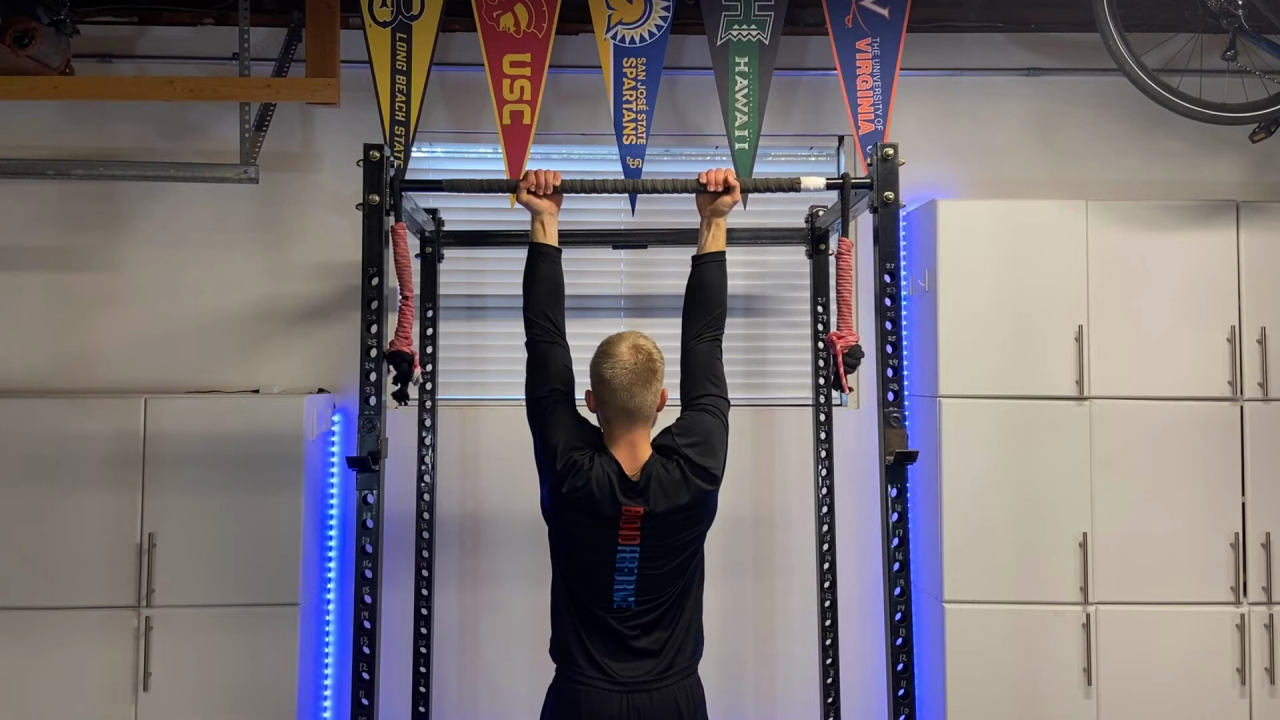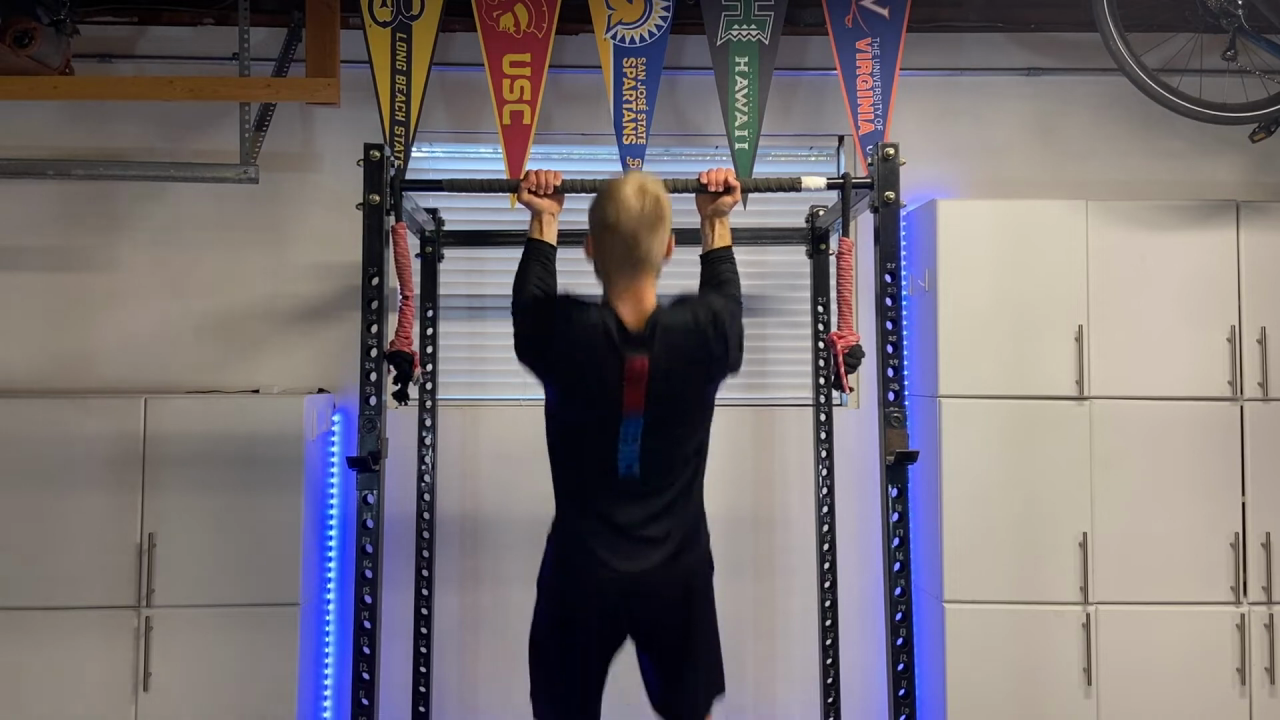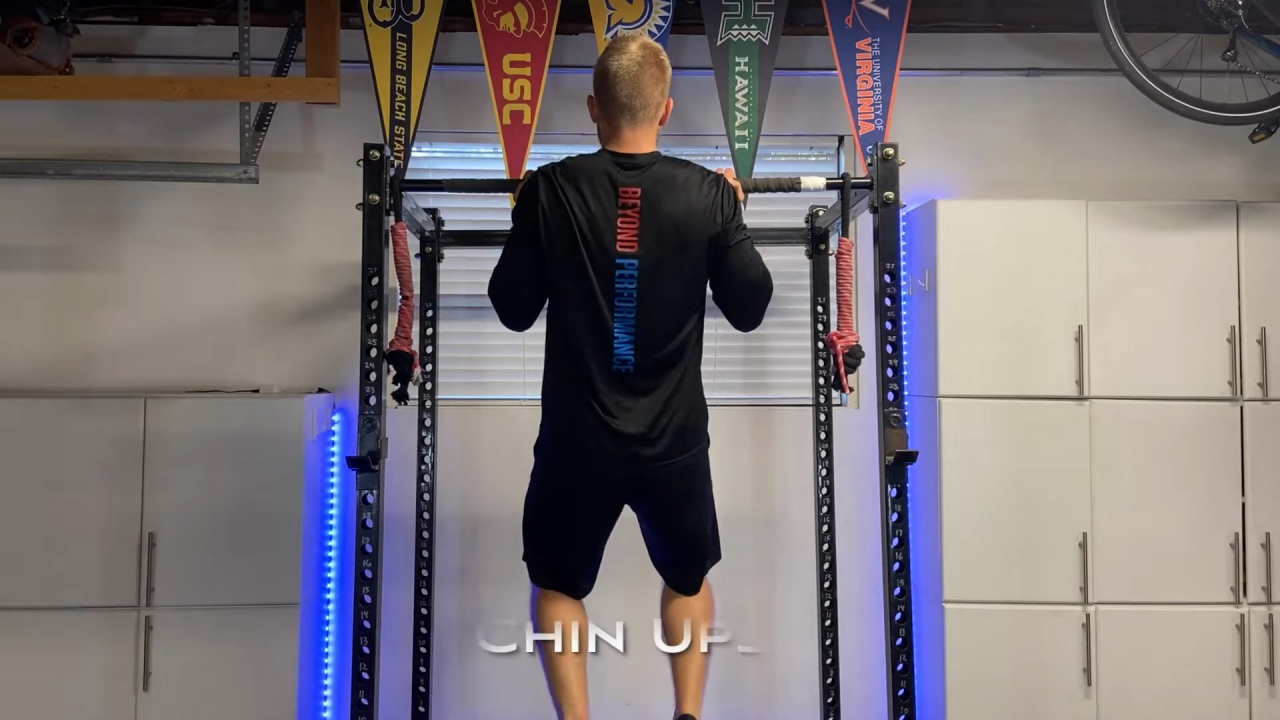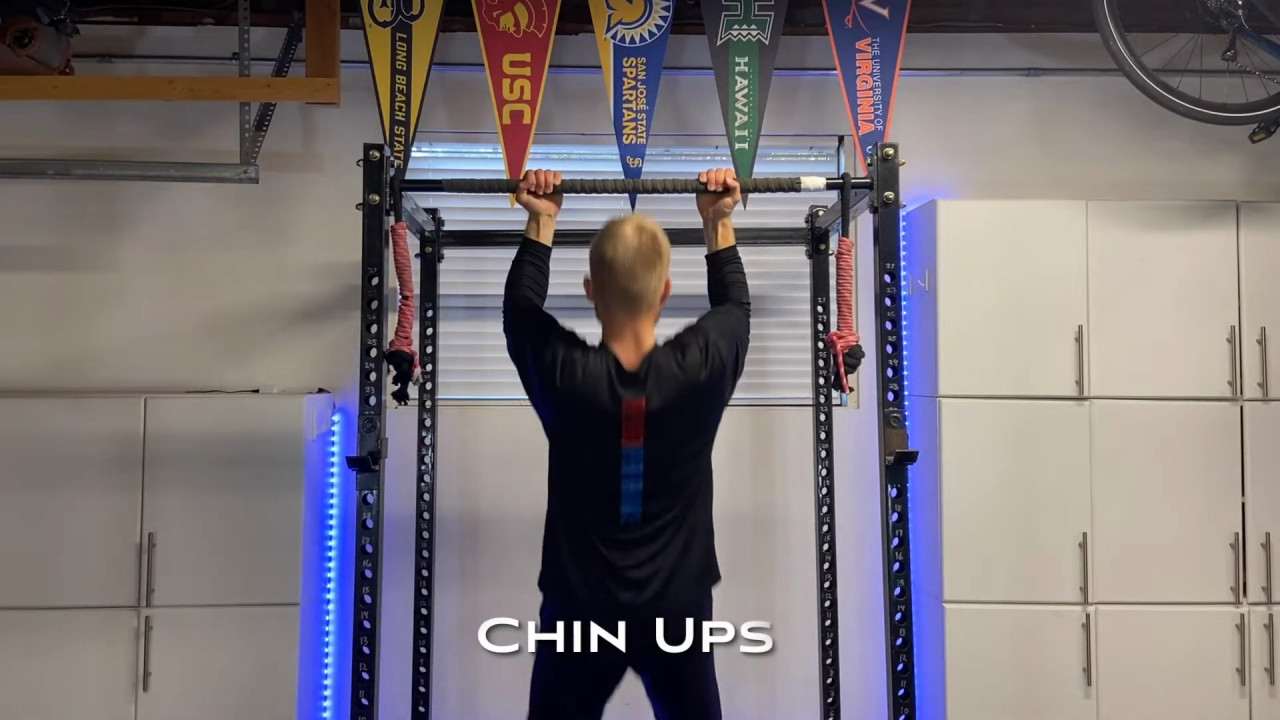
dt=0.7s
person 1, frame 1
left shoulder: (568, 472)
right shoulder: (695, 473)
left elbow: (545, 339)
right elbow: (704, 338)
left wrist: (544, 223)
right wrist: (714, 224)
person 1, frame 2
left shoulder: (563, 334)
right shoulder: (701, 332)
left elbow: (529, 312)
left wrist: (541, 229)
right wrist: (716, 229)
left hip: (581, 570)
right hip: (676, 569)
person 1, frame 3
left shoulder: (550, 189)
right shoulder: (707, 193)
left elbow: (513, 308)
right elbow: (749, 307)
left hip: (578, 441)
right hip: (673, 440)
left knee: (557, 584)
right knee: (687, 580)
person 1, frame 4
left shoulder: (564, 379)
right shoulder: (699, 374)
left elbow: (520, 310)
right elbow: (734, 307)
left wrist: (541, 221)
right wrist: (719, 222)
left hip: (580, 608)
right hip: (677, 610)
